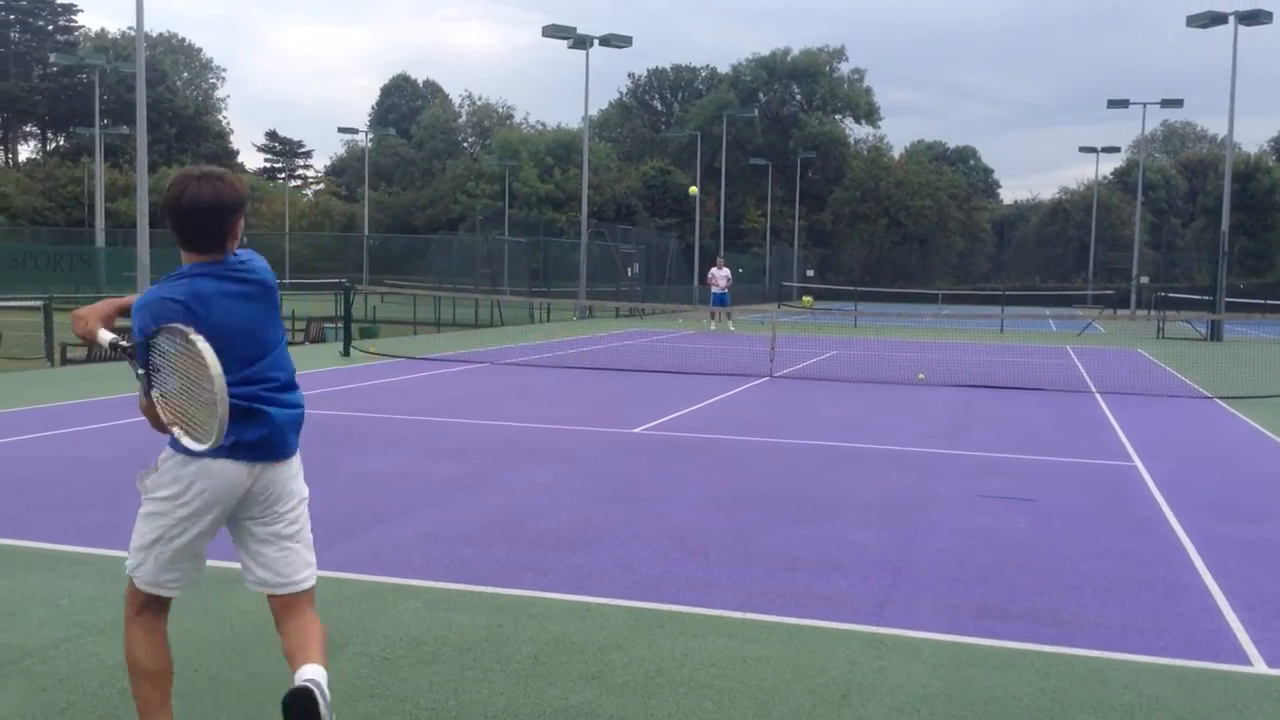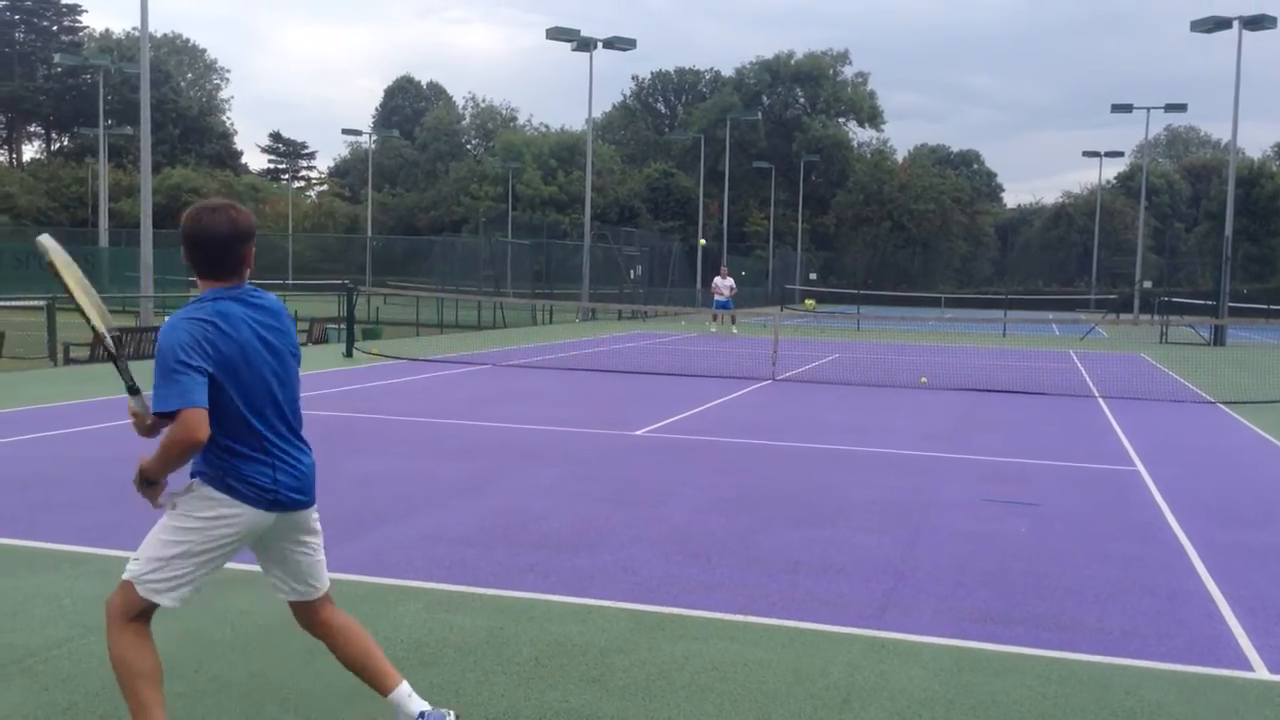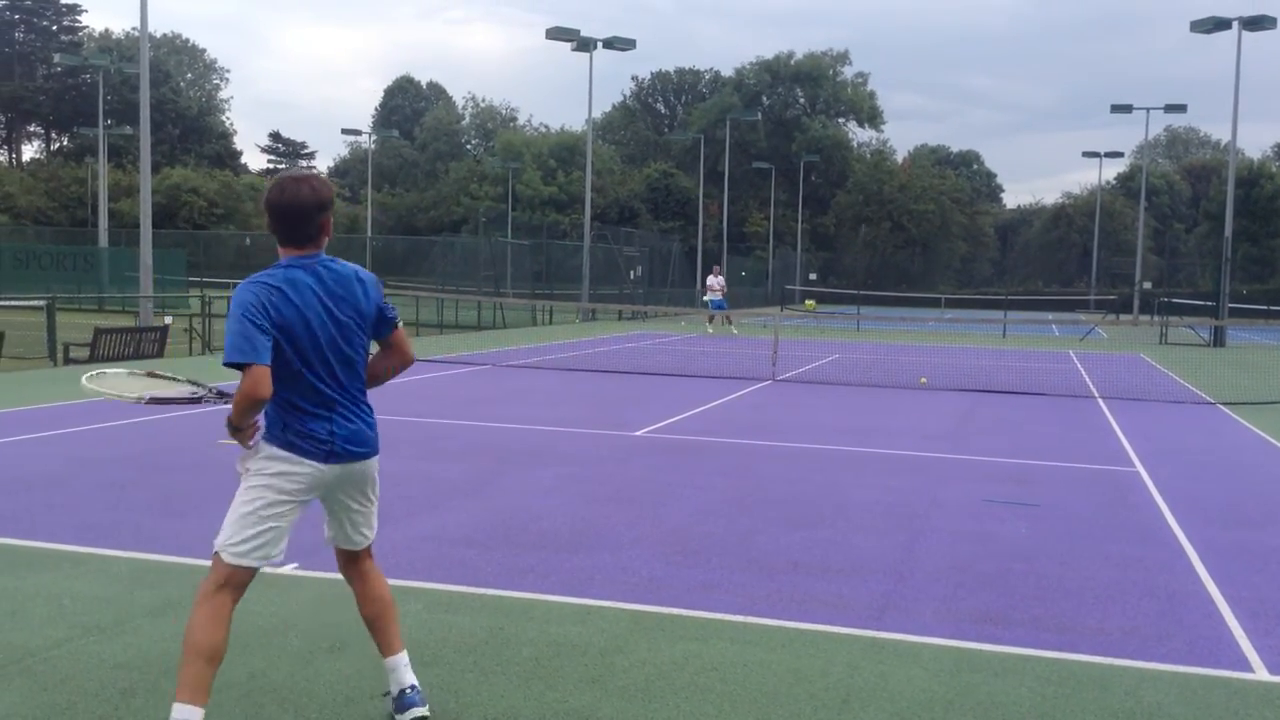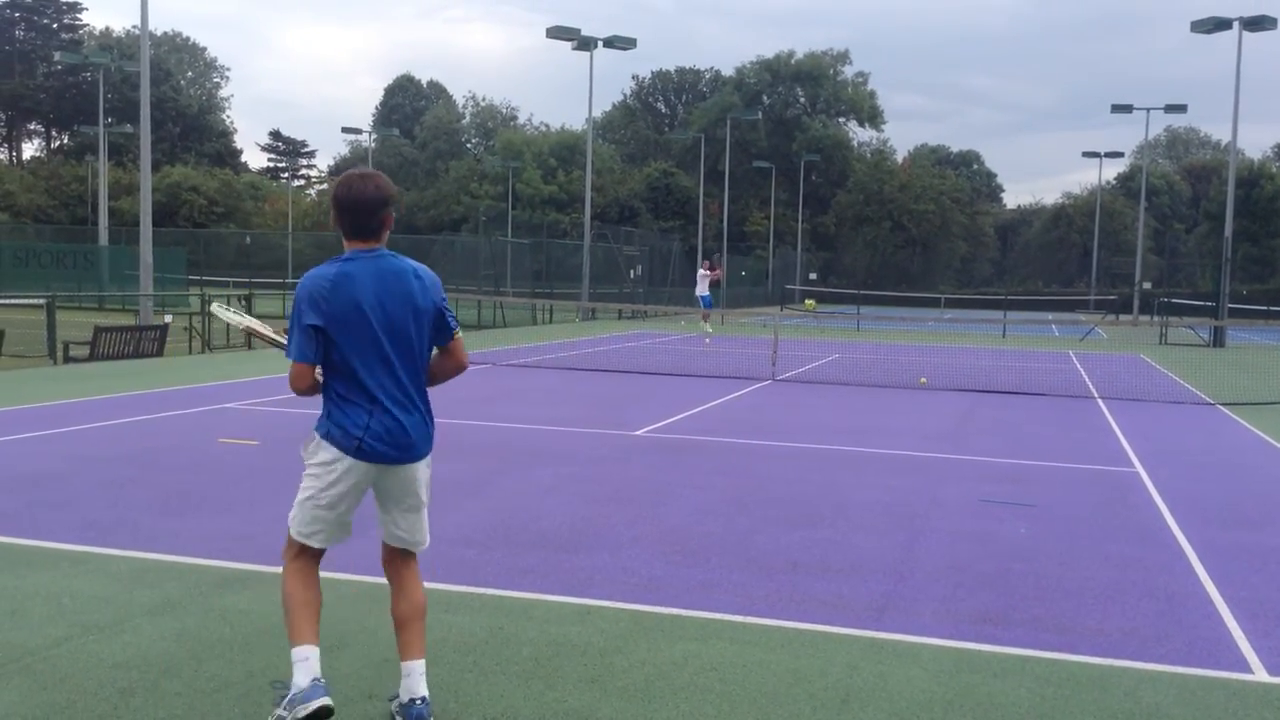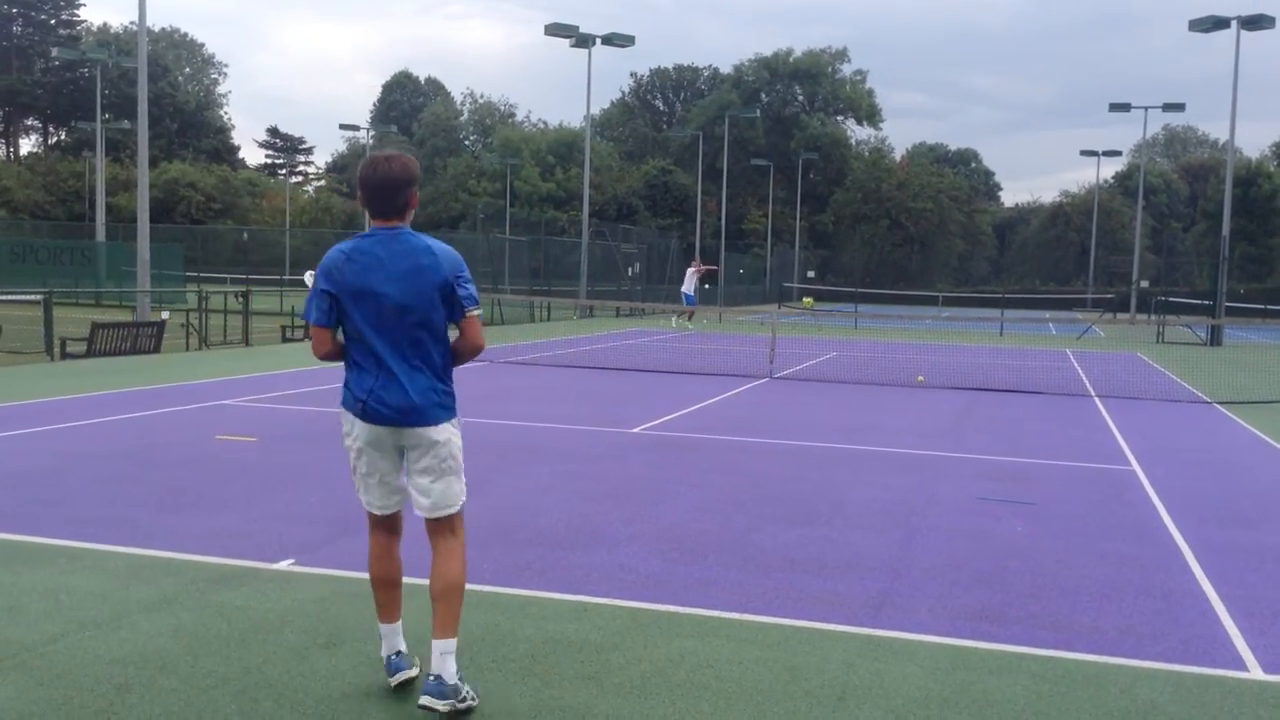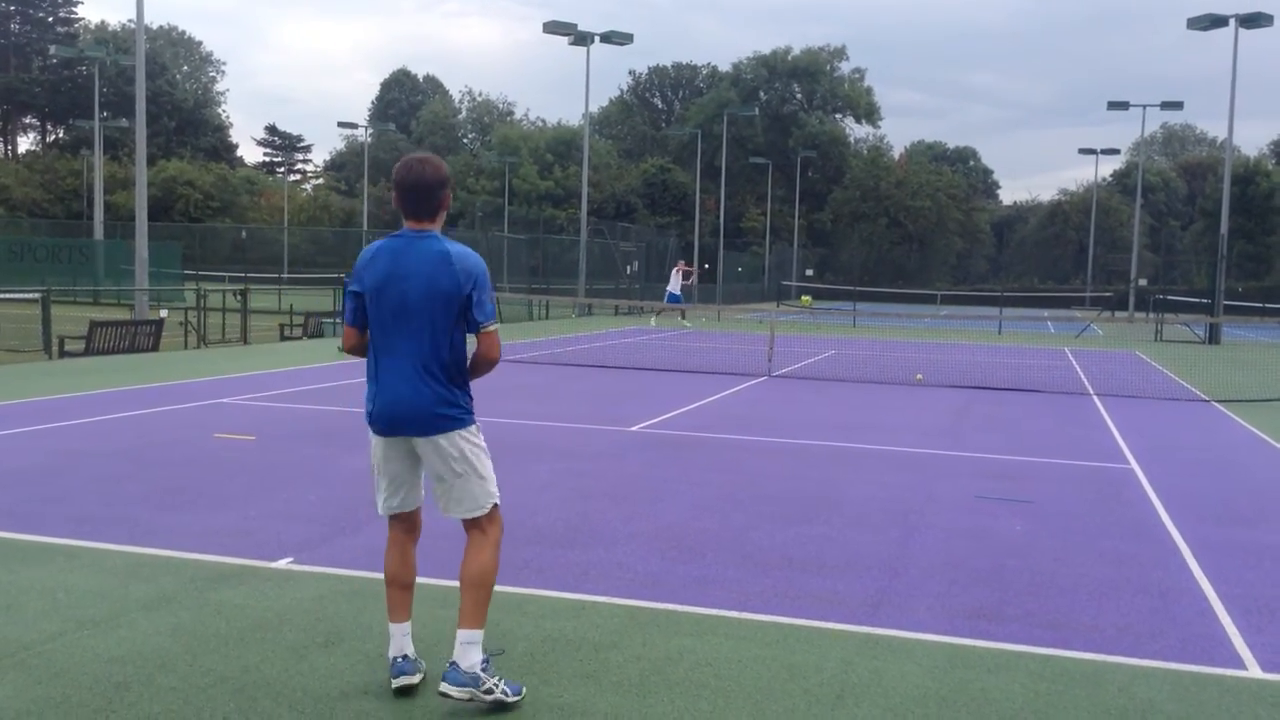
dt=0.2s
person 1, frame 1
left shoulder: (158, 305)
right shoulder: (257, 270)
left elbow: (164, 415)
left wrist: (126, 357)
right wrist: (112, 309)
left hip: (200, 466)
right hip: (275, 462)
left knee: (146, 609)
right knee: (296, 612)
person 1, frame 2
left shoulder: (184, 331)
right shoulder: (276, 311)
left elbow: (192, 433)
left wrist: (153, 468)
left hip: (224, 496)
right hip: (294, 492)
left knee: (125, 613)
right knee: (317, 612)
person 1, frame 3
left shoulder: (257, 295)
right shoulder: (362, 282)
left elbow: (256, 390)
right elbow: (400, 357)
left wrist: (238, 422)
left hip: (291, 454)
right hip: (357, 449)
left knee: (220, 588)
right knee: (359, 560)
person 1, frame 4
left shoulder: (317, 287)
right shoulder: (423, 280)
left elbow: (302, 383)
right elbow: (456, 362)
left hip: (343, 444)
right hip: (408, 444)
left knee: (301, 558)
right knee: (403, 562)
person 1, frame 5
left shoulder: (337, 261)
right shoulder: (442, 258)
left elbow: (323, 347)
right elbow: (472, 342)
left hip: (366, 413)
right hip: (428, 414)
left knee: (385, 527)
right knee: (448, 532)
left ankle: (396, 654)
right ankle: (441, 675)
person 1, frame 6
left shoulder: (369, 259)
right shoulder: (466, 265)
left elbow: (352, 343)
right elbow: (491, 352)
left hip: (385, 416)
right hip: (444, 418)
left knee: (403, 526)
right knee: (486, 527)
left ankle: (400, 656)
right ankle: (469, 667)
